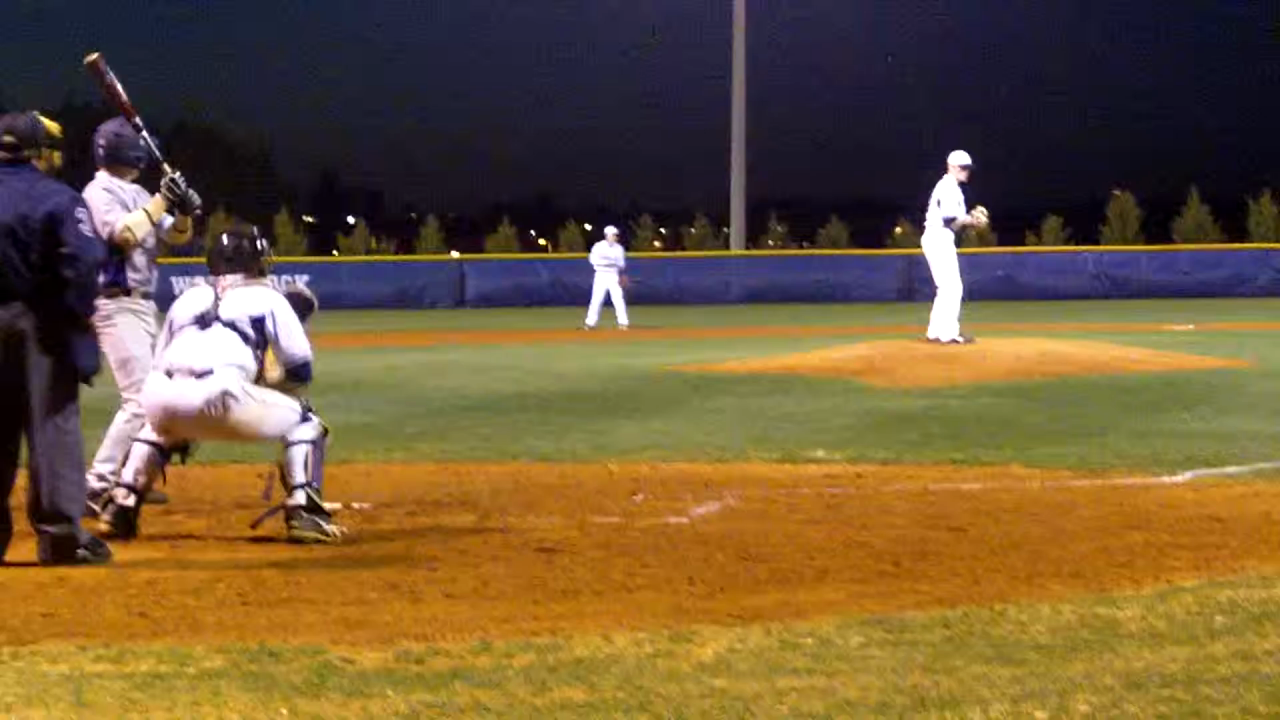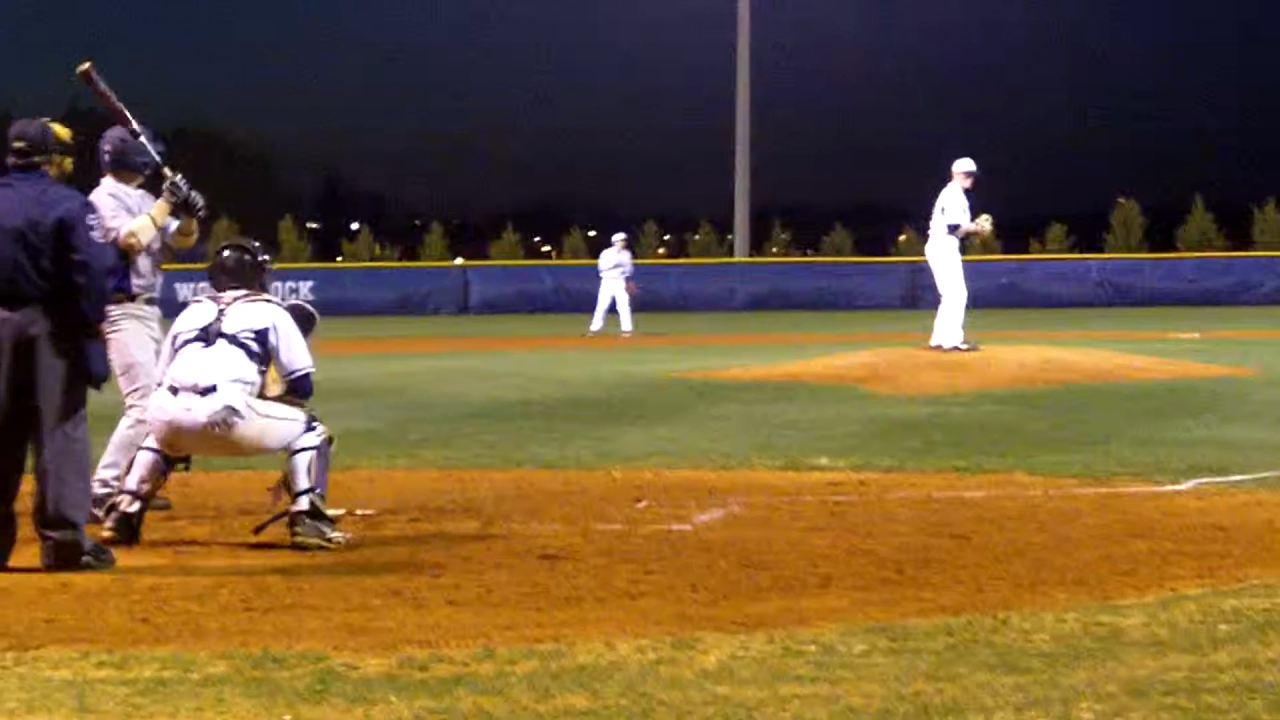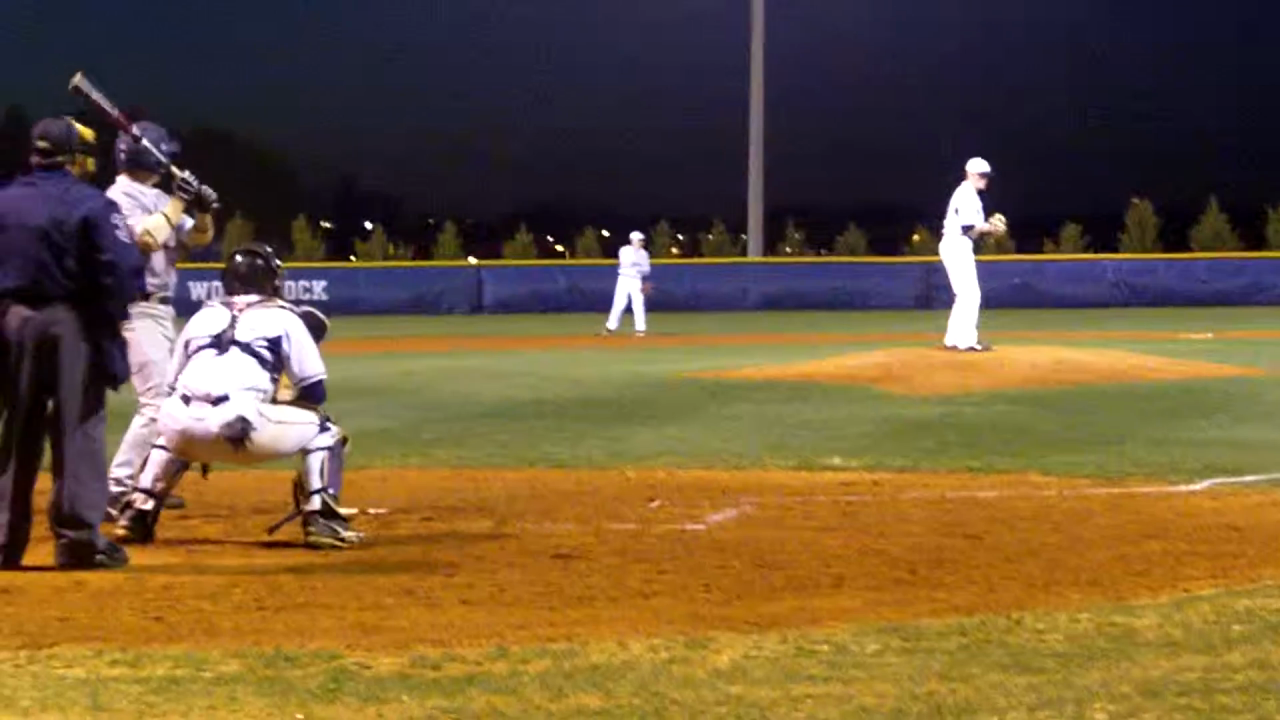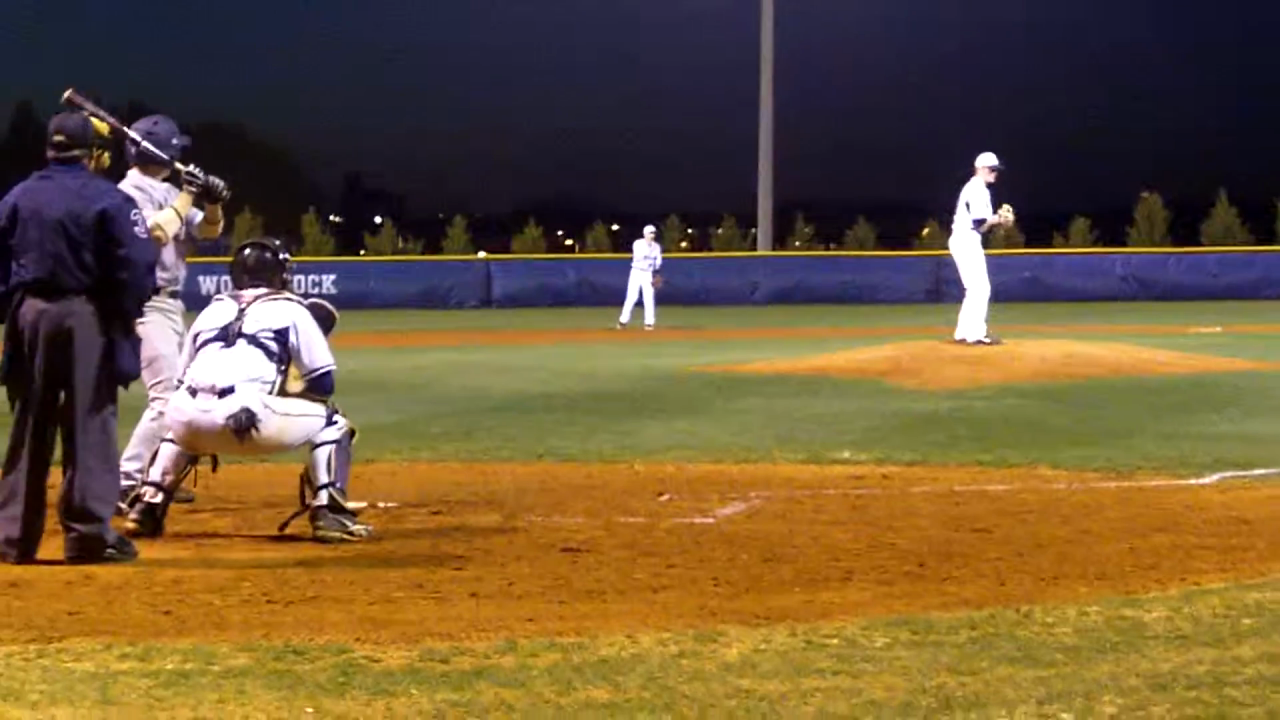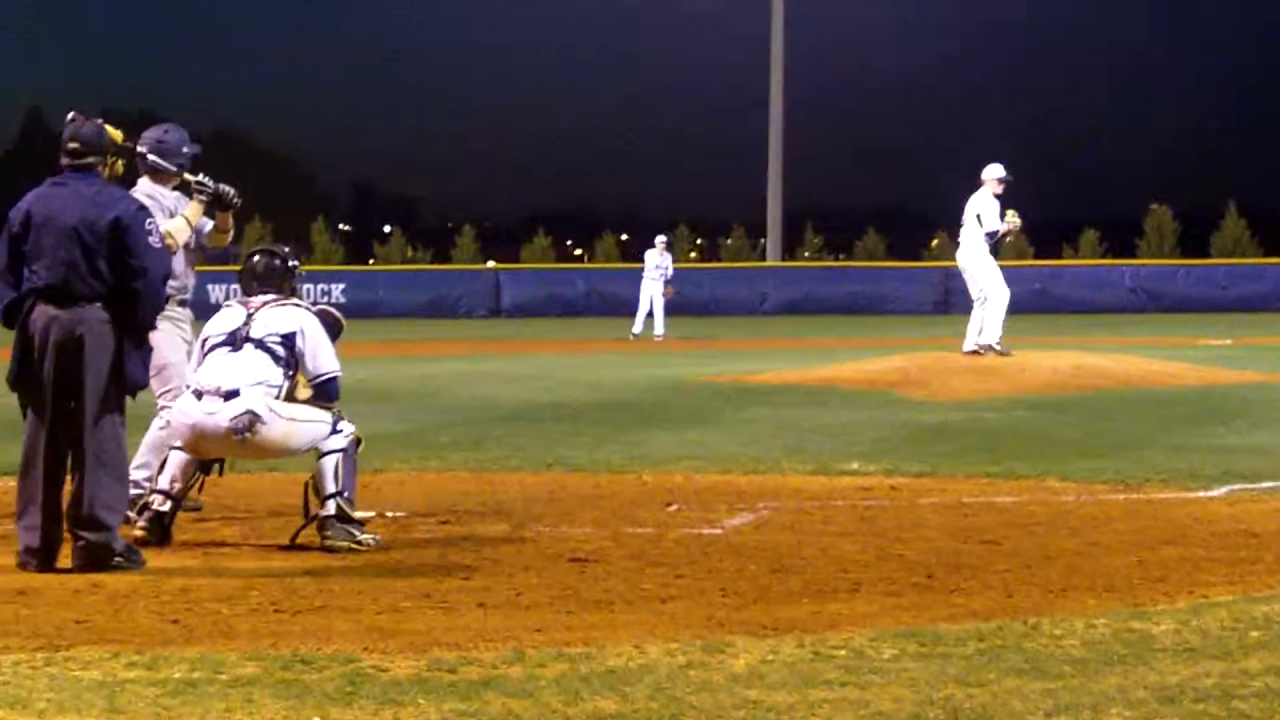
dt=0.1s
person 1, frame 1
right shoulder: (57, 198)
right elbow: (80, 267)
right wrist: (77, 316)
right hip: (42, 321)
right knee: (53, 426)
right ankle: (61, 536)
person 1, frame 2
right shoulder: (67, 204)
right elbow: (91, 273)
right wrist: (88, 323)
right hip: (51, 327)
right knee: (61, 432)
right ankle: (65, 542)
person 1, frame 3
right shoulder: (91, 203)
right elbow: (122, 271)
right wrist: (109, 319)
right hip: (73, 324)
right knee: (78, 431)
right ankle: (79, 540)
person 1, frame 4
right shoulder: (108, 198)
right elbow: (137, 266)
right wrist: (123, 315)
right hip: (86, 317)
right knee: (90, 425)
right ankle: (89, 534)
person 1, frame 5
right shoulder: (122, 207)
right elbow: (148, 276)
right wrist: (139, 327)
left hip: (41, 323)
right hip: (99, 325)
left knee: (43, 434)
right knee: (99, 433)
left ankle: (37, 543)
right ankle: (97, 544)
person 2, frame 1
left shoulder: (137, 193)
right shoulder: (98, 193)
left elbow: (177, 235)
right elbow: (128, 235)
left wrist: (184, 210)
right wrist: (162, 198)
left hip: (144, 305)
right hip: (117, 307)
right knee: (140, 397)
right ankle: (96, 488)
person 2, frame 2
left shoulder: (142, 198)
right shoulder: (104, 198)
left elbow: (182, 240)
right elbow: (132, 241)
left wrist: (189, 214)
right wrist: (165, 202)
left hip: (148, 310)
right hip: (123, 313)
right knee: (144, 403)
right ankle: (100, 494)
person 2, frame 3
left shoulder: (158, 197)
right shoulder: (119, 197)
left elbow: (199, 237)
right elbow: (147, 239)
left wrist: (202, 210)
right wrist: (177, 201)
left hip: (162, 309)
right hip: (136, 312)
left knee: (172, 398)
right knee: (157, 402)
right ankle: (114, 492)
person 2, frame 4
left shoulder: (168, 191)
right shoulder: (130, 191)
left elbow: (209, 230)
right elbow: (158, 232)
left wrist: (213, 201)
right wrist: (187, 194)
left hip: (171, 304)
right hip: (146, 306)
right knee: (167, 397)
right ankle: (124, 486)
person 2, frame 5
left shoulder: (178, 200)
right shoulder: (140, 199)
left elbow: (217, 239)
right elbow: (168, 240)
left wrist: (223, 210)
right wrist: (198, 202)
left hip: (180, 312)
right hip: (156, 315)
right knee: (176, 404)
right ankle: (132, 494)
person 3, frame 1
left shoulder: (188, 296)
right shoulder: (267, 296)
right elbow: (301, 372)
right wrist: (275, 386)
left hip: (161, 396)
right hip: (215, 397)
left knee: (159, 427)
right knee: (303, 422)
left ankle: (120, 509)
right ankle: (304, 513)
person 3, frame 2
left shoulder: (191, 311)
right shoulder: (270, 311)
right elbow: (302, 387)
right wrist: (275, 399)
left hip: (167, 413)
right hip: (220, 413)
left knee: (163, 436)
right knee: (308, 430)
left ankle: (123, 517)
right ankle: (308, 520)
person 3, frame 3
left shoulder: (202, 316)
right shoulder: (283, 316)
right elbow: (314, 393)
right wrist: (286, 404)
left hip: (179, 420)
right hip: (233, 421)
right knee: (323, 430)
left ankle: (137, 514)
right ankle: (322, 520)
person 3, frame 4
left shoulder: (212, 310)
right shoulder: (291, 308)
right elbow: (323, 385)
right wrist: (296, 394)
left hip: (185, 413)
right hip: (240, 413)
right knee: (331, 423)
left ankle: (146, 508)
right ankle: (329, 514)
person 3, frame 5
left shoulder: (221, 315)
right shoulder: (299, 314)
right elbow: (328, 391)
left hip: (190, 417)
right hip: (246, 418)
right knee: (337, 430)
left ankle: (154, 516)
right ankle: (337, 522)
person 4, frame 1
left shoulder: (947, 187)
right shoulder: (949, 187)
right elbow: (949, 220)
left wrist: (969, 219)
right wrist: (969, 220)
left hip: (939, 240)
right hip: (939, 240)
left knee: (946, 288)
right knee: (952, 286)
left ankle: (936, 332)
right ankle: (949, 333)
person 4, frame 2
left shoulder: (952, 194)
right shoulder: (954, 194)
right elbow: (953, 227)
left wrist: (972, 227)
right wrist: (973, 228)
left hip: (942, 247)
right hip: (944, 247)
left knee: (950, 295)
right knee: (957, 294)
left ankle: (939, 339)
right ankle: (952, 340)
person 4, frame 3
left shoulder: (964, 194)
right shoulder: (968, 195)
right elbow: (967, 227)
left wrist: (986, 227)
right wrist: (988, 228)
left hip: (955, 247)
right hip: (957, 246)
left knee: (964, 295)
right knee: (970, 294)
left ankle: (953, 339)
right ankle: (967, 340)
person 4, frame 4
left shoulder: (973, 188)
right shoulder: (978, 189)
right elbow: (978, 221)
left wrist: (996, 219)
right wrist: (998, 219)
left hip: (963, 241)
right hip: (967, 241)
left knee: (974, 289)
right knee: (980, 288)
left ankle: (963, 333)
right ankle: (975, 334)
person 4, frame 5
left shoulder: (976, 199)
right shoulder: (989, 201)
right elbow: (992, 234)
left wrist: (1004, 226)
right wrist: (1008, 227)
left hip: (965, 253)
right hip: (975, 252)
left knee: (982, 299)
right knee: (999, 293)
left ankle: (972, 344)
right ankle: (989, 340)
